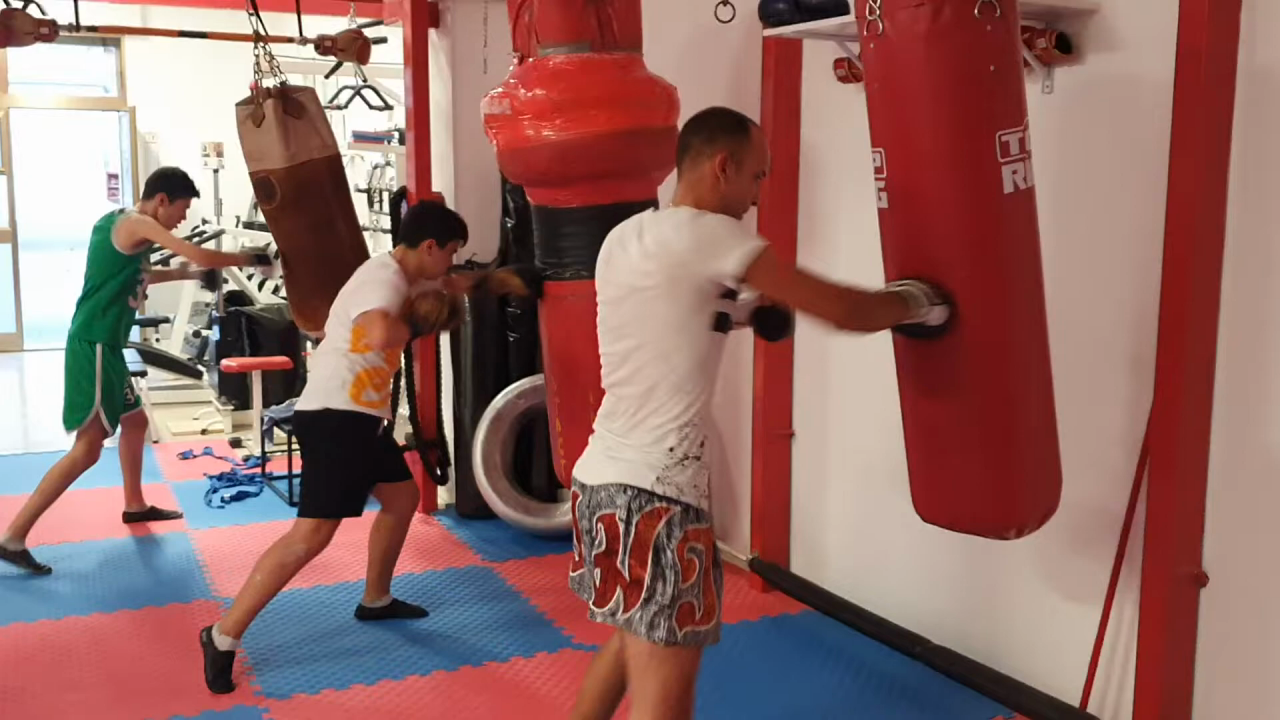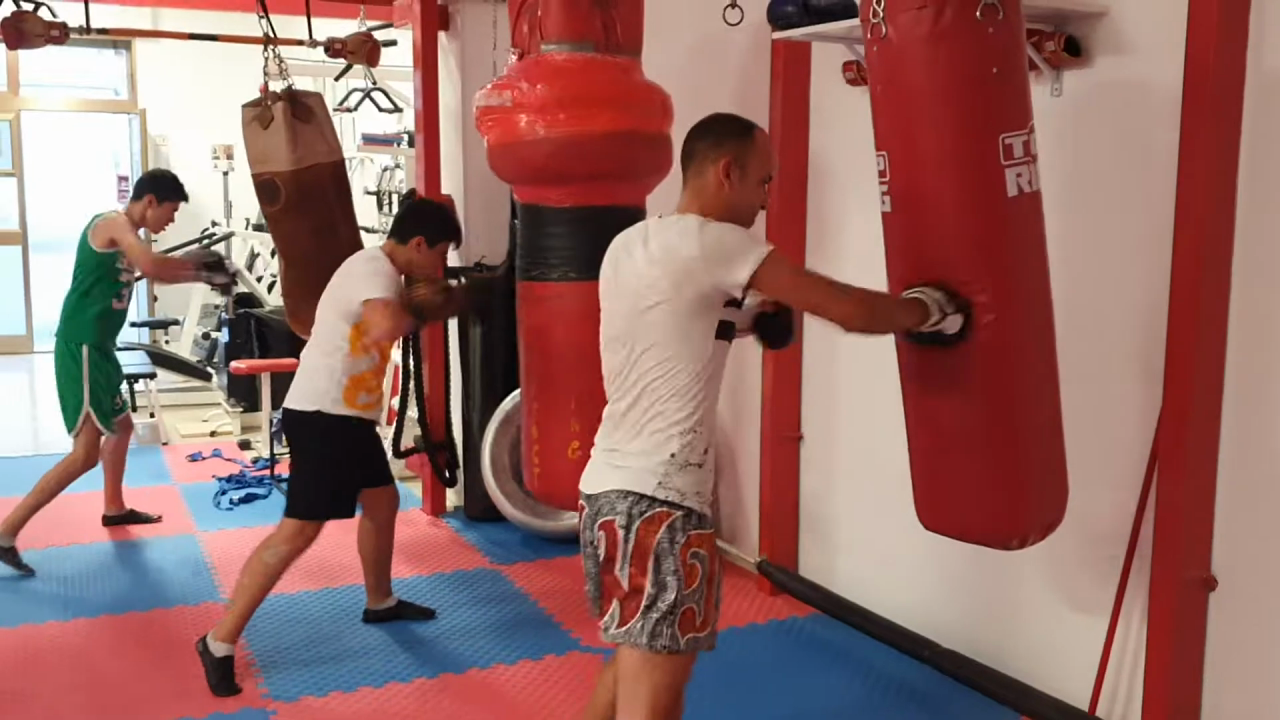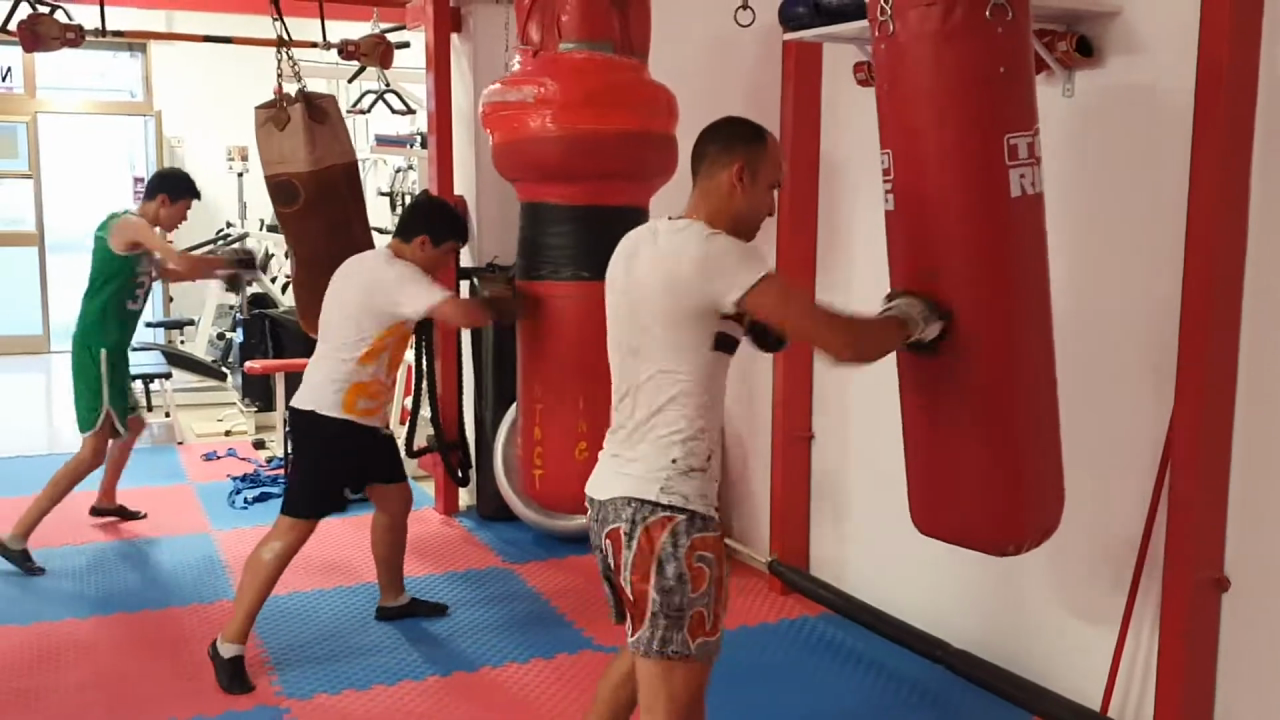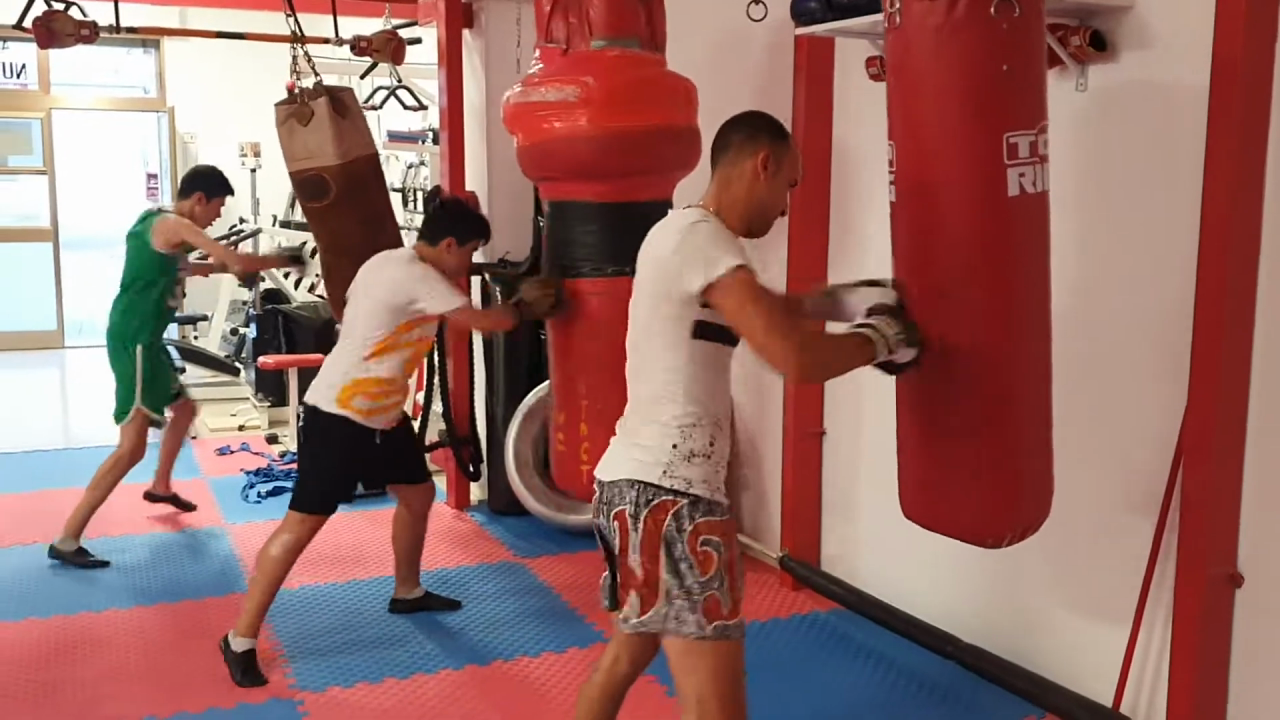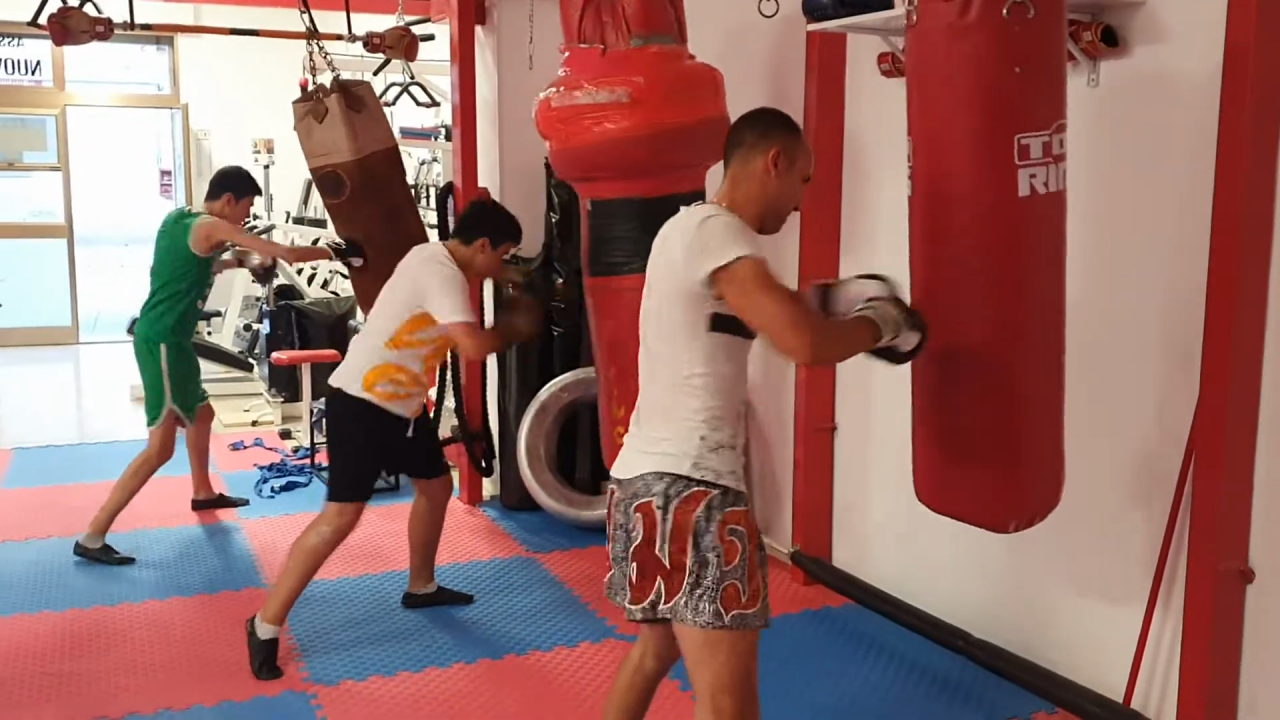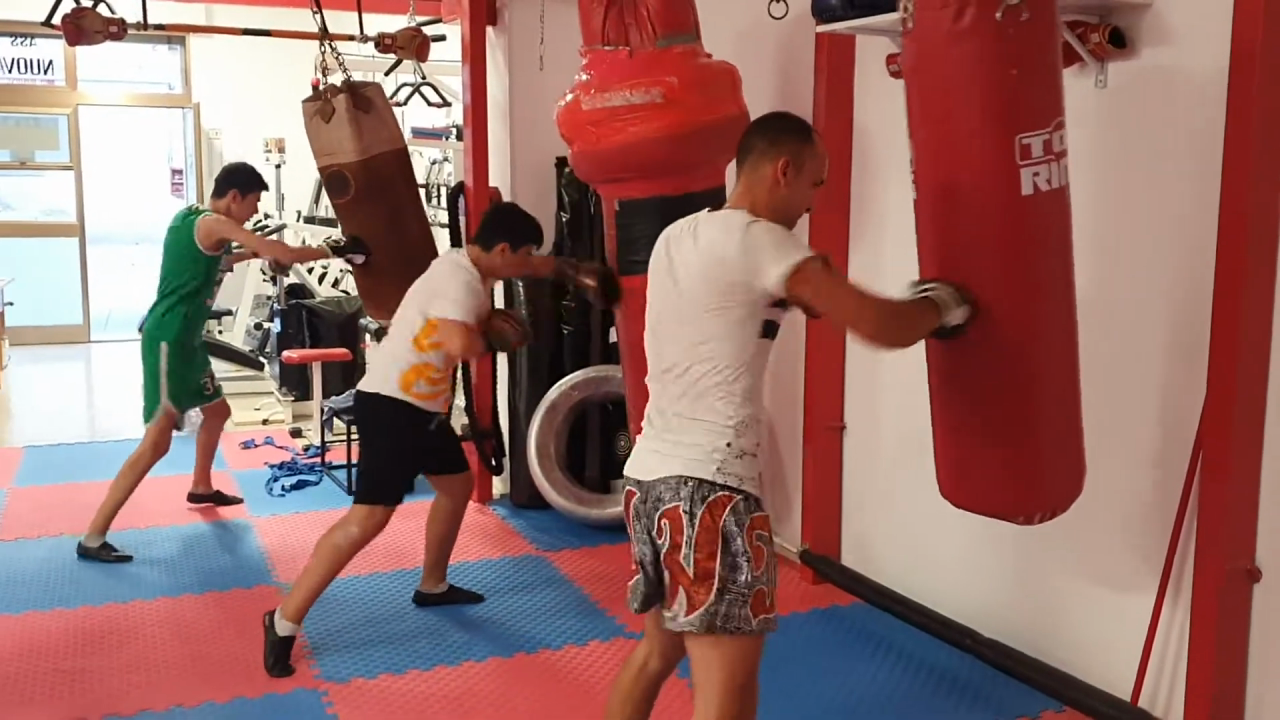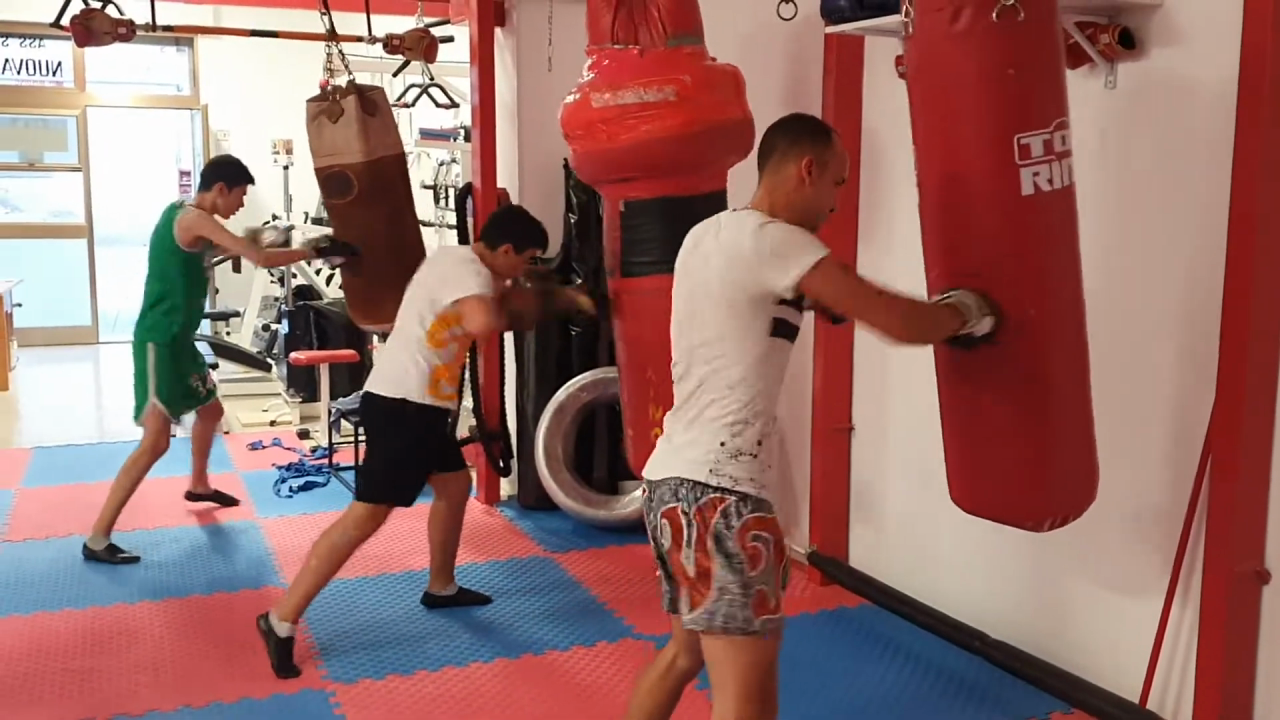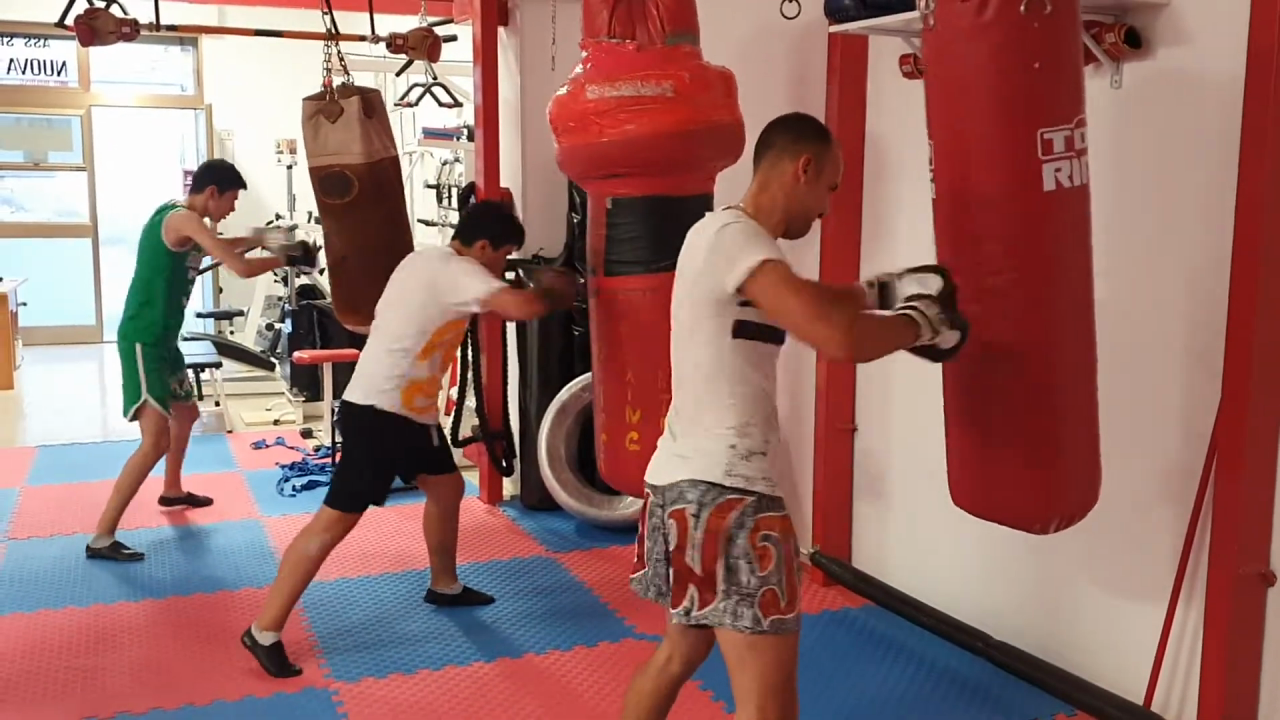
dt=0.4s
person 1, frame 1
left shoulder: (622, 238)
right shoulder: (706, 235)
right elbow: (841, 309)
right wrist: (917, 301)
left hip: (602, 477)
right hip: (655, 493)
left knee: (631, 646)
person 1, frame 2
left shoulder: (630, 243)
right shoulder: (711, 242)
right elbow: (846, 308)
left wrist: (752, 306)
right wrist: (933, 306)
left hip: (613, 485)
right hip: (657, 498)
left knee: (635, 663)
person 1, frame 3
left shoulder: (635, 246)
right shoulder: (709, 251)
right elbow: (841, 341)
right wrist: (917, 319)
left hip: (621, 489)
right hip: (663, 503)
left knee: (643, 657)
person 1, frame 4
left shoulder: (672, 233)
right shoulder: (705, 240)
left elbow: (761, 311)
right elbow: (795, 359)
right wrist: (878, 336)
left hip: (626, 475)
right hip: (669, 489)
left knee: (632, 644)
person 1, frame 5
left shoulder: (683, 228)
right shoulder: (719, 232)
left elbow: (740, 310)
right elbow: (809, 344)
left wrist: (819, 301)
right wrist: (878, 319)
left hip: (638, 474)
right hip: (689, 484)
left knee: (657, 649)
person 1, frame 6
left shoulder: (678, 235)
right shoulder: (757, 241)
right elbow: (880, 325)
left wrist: (802, 288)
right wrist: (941, 302)
left hip: (655, 475)
right hip: (710, 488)
left knee: (661, 645)
person 1, frame 7
left shoulder: (707, 236)
right shoulder: (769, 242)
right elbow: (896, 320)
right wrist: (969, 312)
left hip: (678, 474)
right hip: (719, 487)
left knee: (688, 649)
person 1, frame 8
left shoulder: (710, 232)
right shoulder: (737, 239)
left elbow: (802, 307)
right elbow: (840, 339)
left wrist: (895, 287)
right wrist: (924, 319)
left hip: (674, 477)
right hip: (724, 490)
left knee: (680, 650)
person 2, frame 1
left shoulder: (387, 271)
right shoulder: (387, 274)
right elbow: (380, 334)
left hip: (359, 415)
right hip: (335, 417)
left knee: (402, 497)
right knee: (313, 533)
left ankle: (375, 599)
right ankle: (222, 637)
person 2, frame 2
left shoulder: (370, 265)
right shoulder: (383, 270)
right elbow: (384, 329)
left wrist: (434, 297)
right wrist: (429, 303)
left hip: (348, 416)
right hip: (317, 416)
left knee: (382, 502)
right knee: (298, 532)
left ankle: (380, 601)
right ankle: (219, 643)
person 2, frame 3
left shoulder: (370, 263)
right shoulder: (396, 275)
right elbow: (462, 315)
right wrist: (497, 304)
left hip: (364, 415)
right hip: (328, 417)
left knee: (395, 500)
right knee: (293, 529)
left ankle: (393, 599)
right ankle: (229, 645)
person 2, frame 4
left shoulder: (390, 263)
right shoulder: (416, 276)
right elbow: (485, 323)
right wrist: (529, 303)
left hip: (381, 413)
right hip: (339, 413)
left knee: (417, 494)
right knee: (302, 526)
left ankle: (408, 592)
right ankle: (241, 640)
person 2, frame 5
left shoulder: (442, 262)
right shoulder: (438, 272)
right elbow: (473, 347)
left wrist: (516, 310)
right wrist: (514, 330)
left hip: (402, 405)
right hip: (364, 401)
left knee: (438, 487)
right knee: (342, 515)
left ankle: (422, 586)
right ankle: (266, 625)
person 2, frame 6
left shoulder: (470, 262)
right shoulder: (461, 278)
left elbow: (537, 270)
right elbow: (459, 344)
left wrist: (579, 271)
right wrist: (502, 334)
left hip: (420, 403)
right hip: (395, 404)
left knee: (457, 486)
right knee: (370, 514)
left ankle: (433, 586)
right ankle: (284, 621)
person 2, frame 7
left shoulder: (455, 261)
right shoulder: (464, 268)
right elbow: (484, 323)
left hip: (420, 406)
right hip: (405, 406)
left knee: (455, 486)
right knee: (368, 515)
left ankle: (441, 587)
right ankle: (280, 622)
person 2, frame 8
left shoulder: (427, 260)
right shoulder: (458, 271)
right elbow: (522, 307)
right wrist: (553, 291)
left hip: (409, 409)
right hip: (376, 411)
left knee: (446, 489)
right knee: (335, 521)
left ankle: (444, 586)
right ankle: (264, 631)
person 3, frame 1
left shoulder: (117, 222)
right shoulder: (137, 225)
right elbow: (198, 255)
left wrist: (184, 273)
right wrist: (252, 258)
left hip: (103, 345)
right hip: (96, 345)
left knee: (134, 423)
right knee: (87, 450)
left ankle: (135, 504)
person 3, frame 2
left shoulder: (125, 230)
right shoulder: (119, 222)
left elbow: (153, 270)
right elbow: (158, 267)
left wrist: (206, 267)
right wrist: (202, 263)
left hip: (96, 344)
right hip: (82, 347)
left knee: (120, 428)
right knee: (85, 453)
left ankle: (115, 507)
person 3, frame 3
left shoulder: (142, 230)
right shoulder: (133, 226)
left elbow: (167, 273)
right elbow: (186, 263)
left wrist: (195, 267)
right wrist: (231, 262)
left hip: (109, 344)
right hip: (98, 347)
left knee: (129, 426)
right knee: (94, 451)
left ankle: (105, 500)
person 3, frame 4
left shoulder: (158, 219)
right shoulder: (175, 226)
right elbow: (236, 263)
left wrist: (208, 267)
right wrist: (288, 259)
left hip: (147, 340)
right hip: (134, 343)
left knee: (184, 410)
right knee: (132, 445)
left ankle: (160, 487)
right ankle: (66, 541)
person 3, frame 5
left shoulder: (181, 219)
right shoulder: (212, 226)
right elbow: (280, 254)
left wrist: (233, 260)
right wrist: (334, 250)
left hip: (174, 339)
right hip: (160, 341)
left knee: (200, 413)
right knee: (161, 443)
left ankle: (202, 492)
right ankle: (92, 538)
person 3, frame 6
left shoulder: (191, 216)
right shoulder: (214, 223)
left elbow: (241, 252)
right elbow: (281, 254)
right wrist: (337, 250)
left hip: (185, 337)
right hip: (169, 340)
left knee: (217, 410)
right knee: (157, 442)
left ankle: (201, 487)
right ankle: (93, 536)
person 3, frame 7
left shoulder: (199, 217)
right shoulder: (193, 218)
left elbow: (242, 244)
right elbow: (261, 262)
left wrist: (256, 239)
right wrist: (322, 251)
left hip: (180, 337)
right hip: (158, 340)
left knee: (210, 409)
right knee: (156, 441)
left ankle: (200, 486)
right ankle: (98, 539)
person 3, frame 8
left shoulder: (181, 215)
right shoulder: (183, 219)
left elbow: (221, 247)
right elbow: (239, 268)
left wrist: (254, 238)
right wrist: (287, 258)
left hip: (161, 335)
right hip: (144, 338)
left knee: (183, 411)
right knee: (155, 437)
left ankle: (173, 490)
right ankle: (102, 537)
